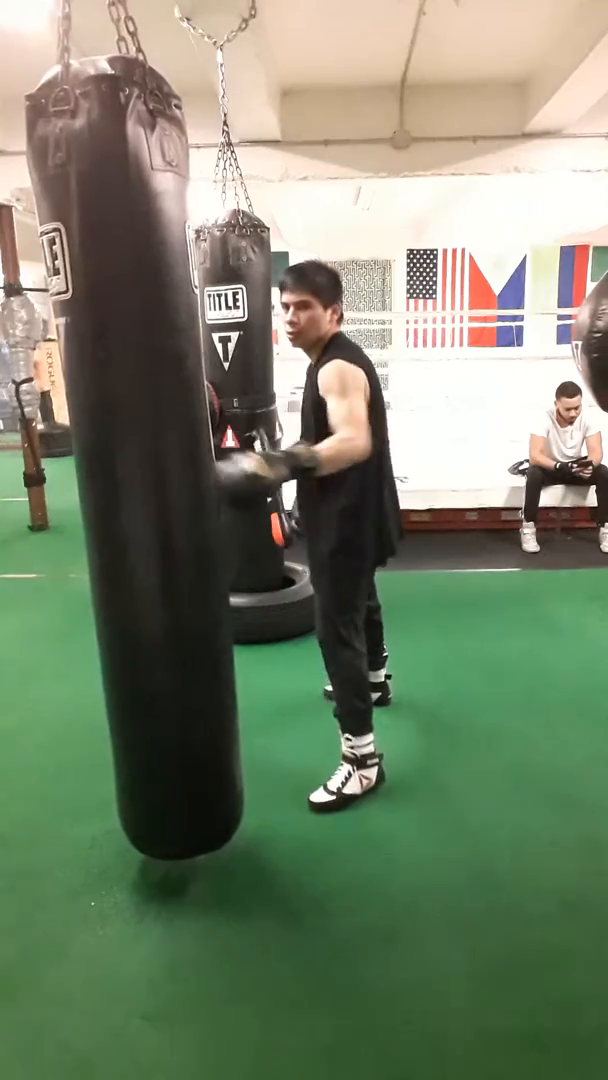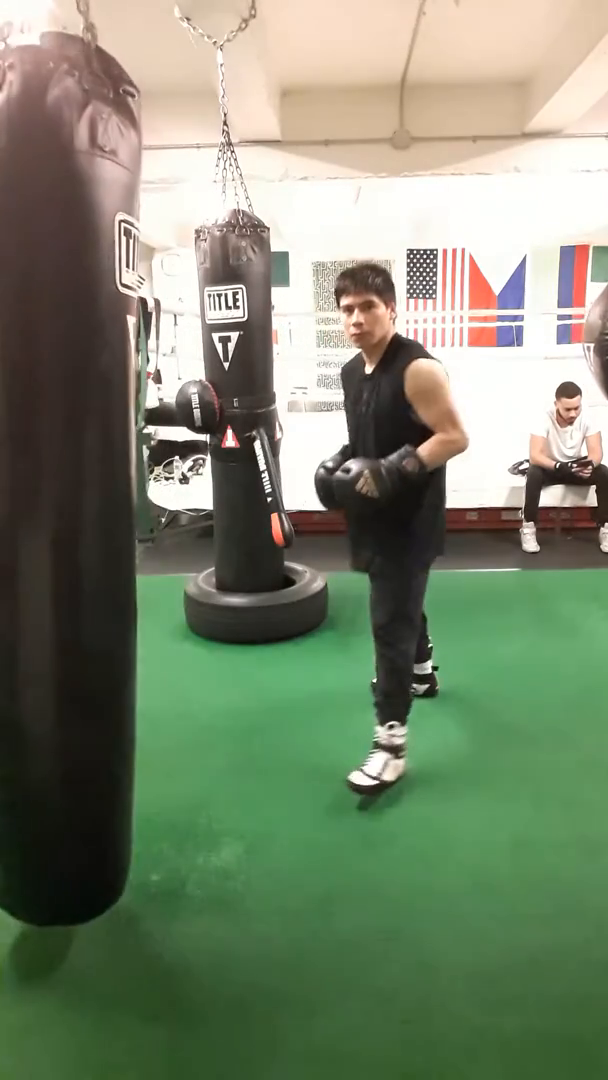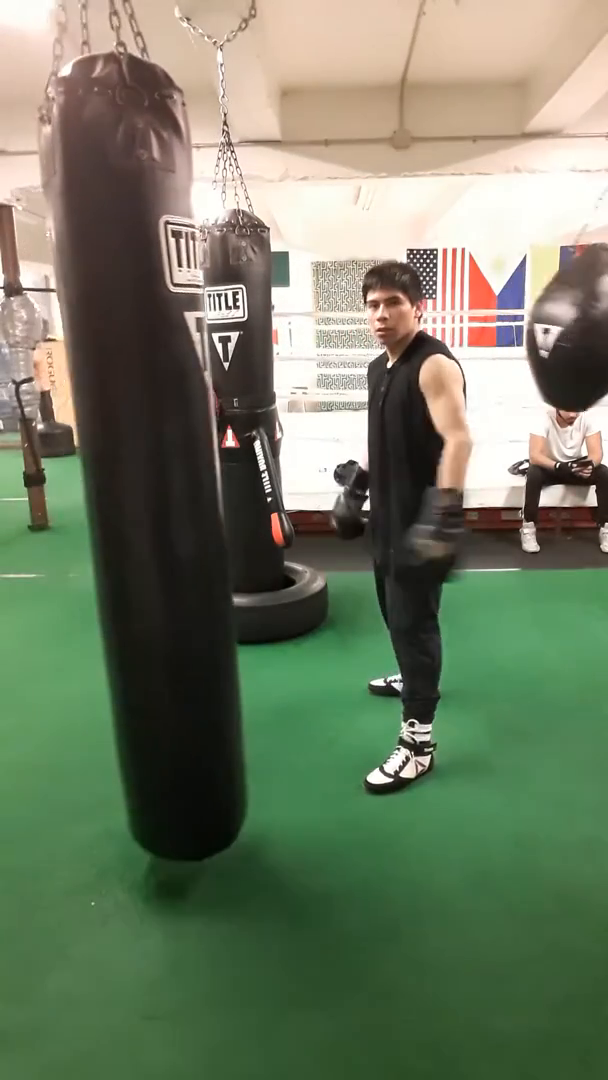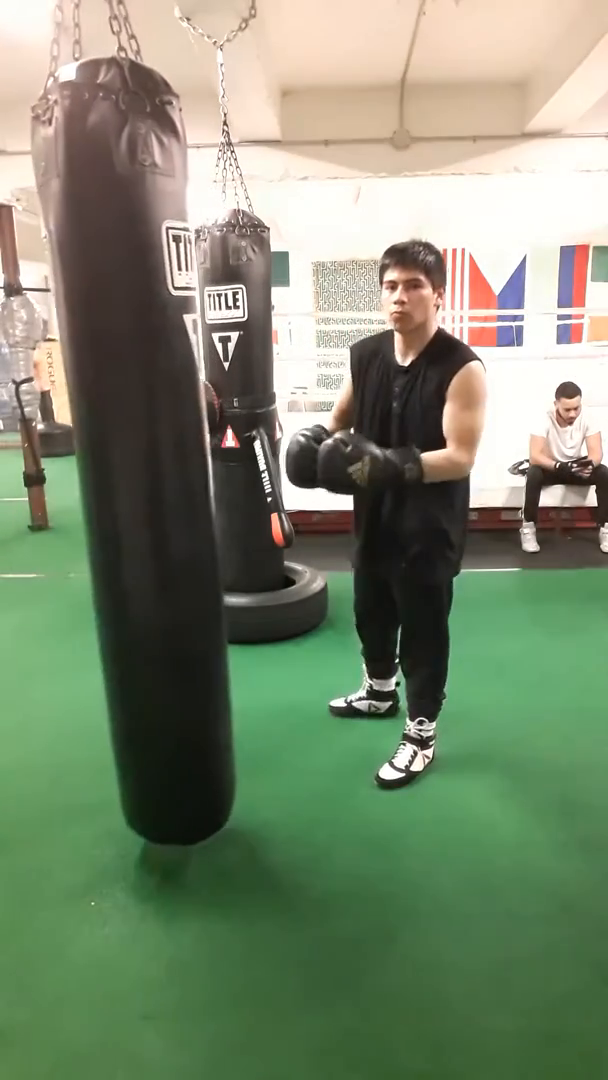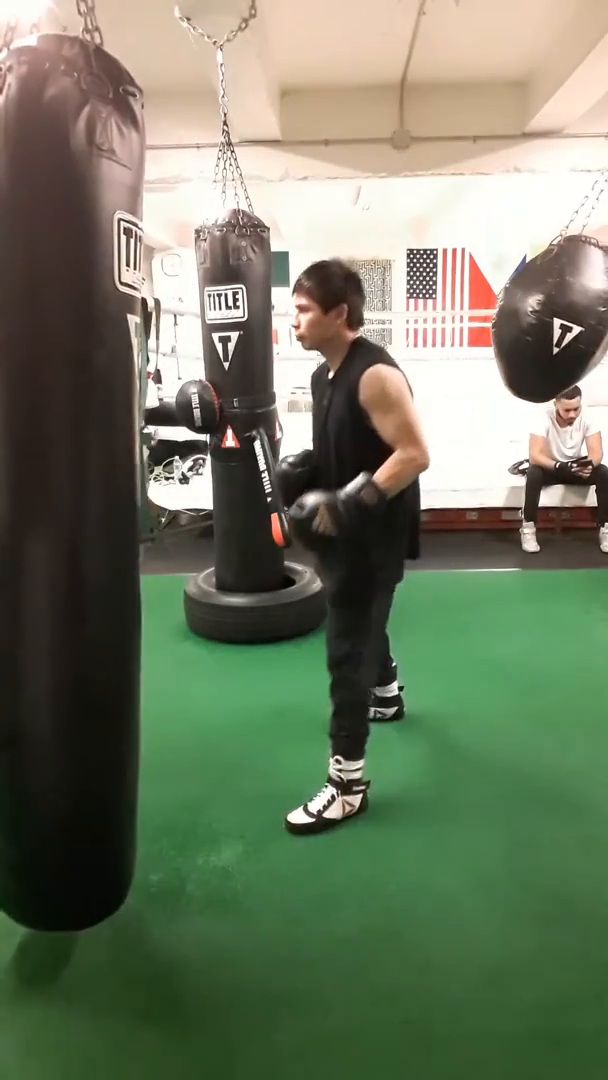
dt=1s
person 1, frame 1
left shoulder: (341, 367)
right shoulder: (325, 363)
left elbow: (355, 442)
left wrist: (281, 464)
right wrist: (289, 463)
left hip: (351, 519)
right hip: (346, 514)
left knee: (335, 628)
right knee: (359, 604)
left ankle: (362, 758)
right ankle: (373, 678)
person 1, frame 2
left shoulder: (416, 367)
right shoulder: (352, 372)
left elbow: (455, 437)
left wrist: (393, 470)
right wrist: (342, 464)
left hip: (409, 517)
right hip: (376, 514)
left knee: (390, 618)
right knee: (402, 600)
left ankle: (392, 742)
right ankle: (421, 669)
person 1, frame 3
left shoulder: (434, 363)
right shoulder: (382, 367)
left elbow: (459, 442)
left wrist: (439, 519)
right wrist: (354, 489)
left hip: (421, 521)
right hip: (389, 516)
left knee: (413, 621)
right knee: (394, 609)
left ankle: (417, 742)
right ankle: (415, 678)
person 1, frame 4
left shoulder: (461, 369)
right shoulder: (365, 355)
left elbow: (460, 457)
right elbow: (342, 418)
left wrist: (387, 465)
right wrist: (318, 441)
left hip: (429, 530)
right hip: (373, 519)
left knee: (423, 631)
right knee: (371, 616)
left ankle: (421, 737)
right ankle: (379, 692)
person 1, frame 5
left shoulder: (375, 374)
right shoulder: (326, 373)
left elbow: (414, 455)
left wrist: (348, 506)
right wrist: (305, 469)
left hip: (371, 537)
right hip: (345, 534)
left knee: (345, 650)
right knee: (364, 623)
left ankle: (347, 782)
right ankle: (386, 694)
